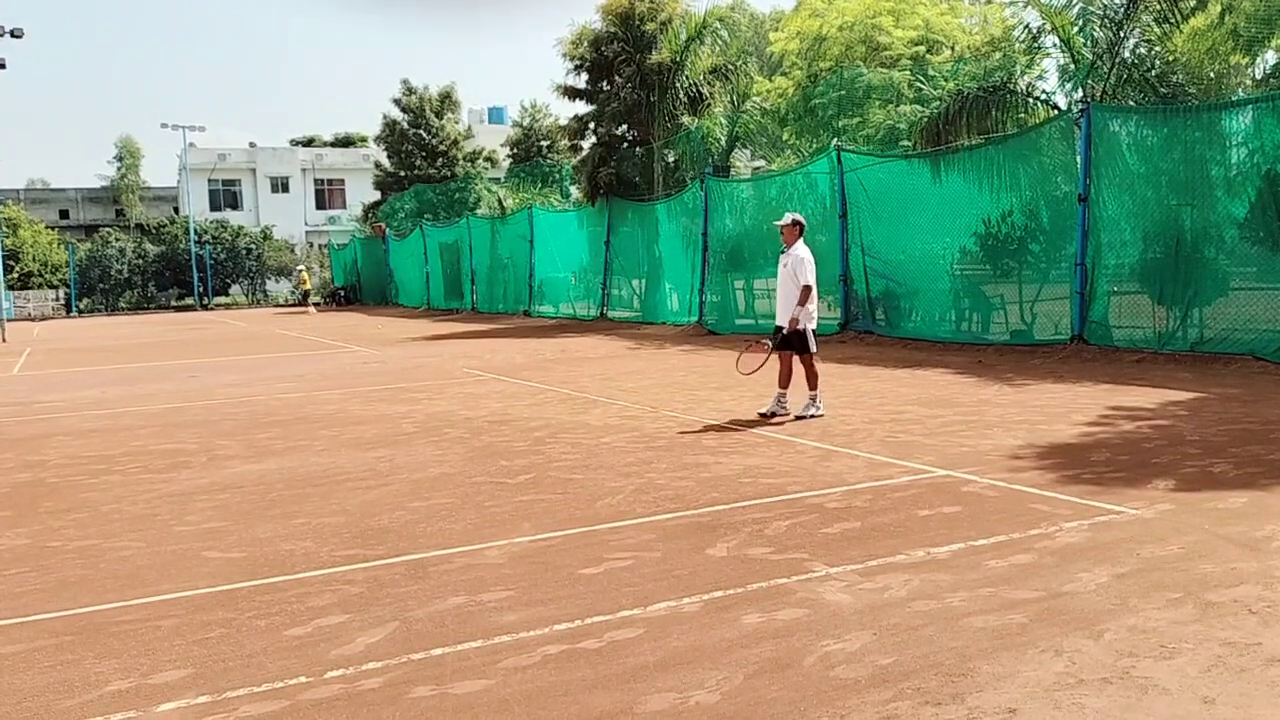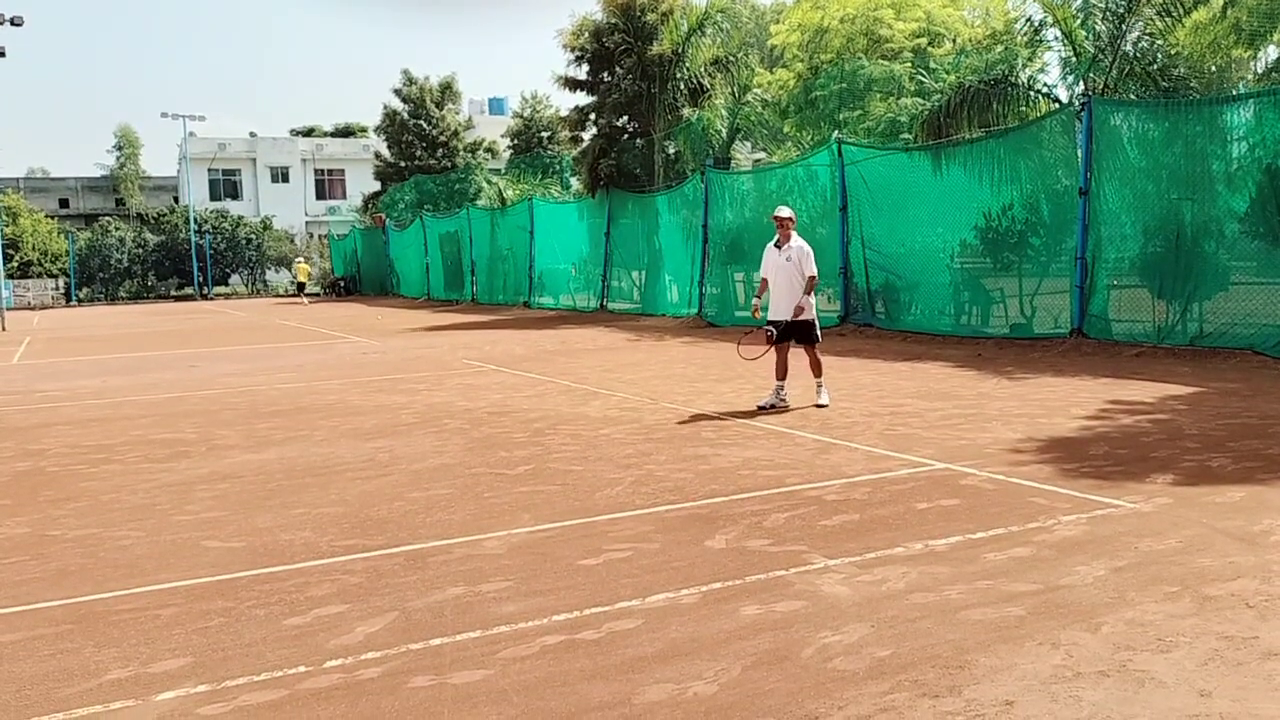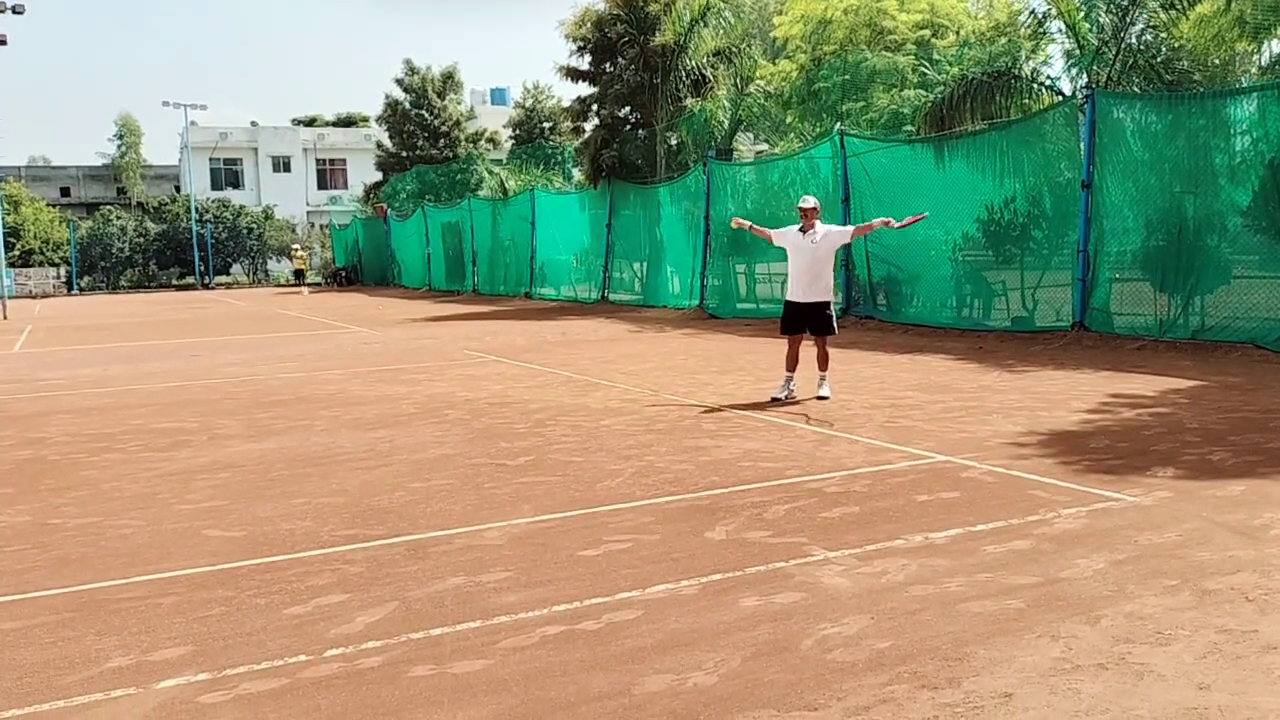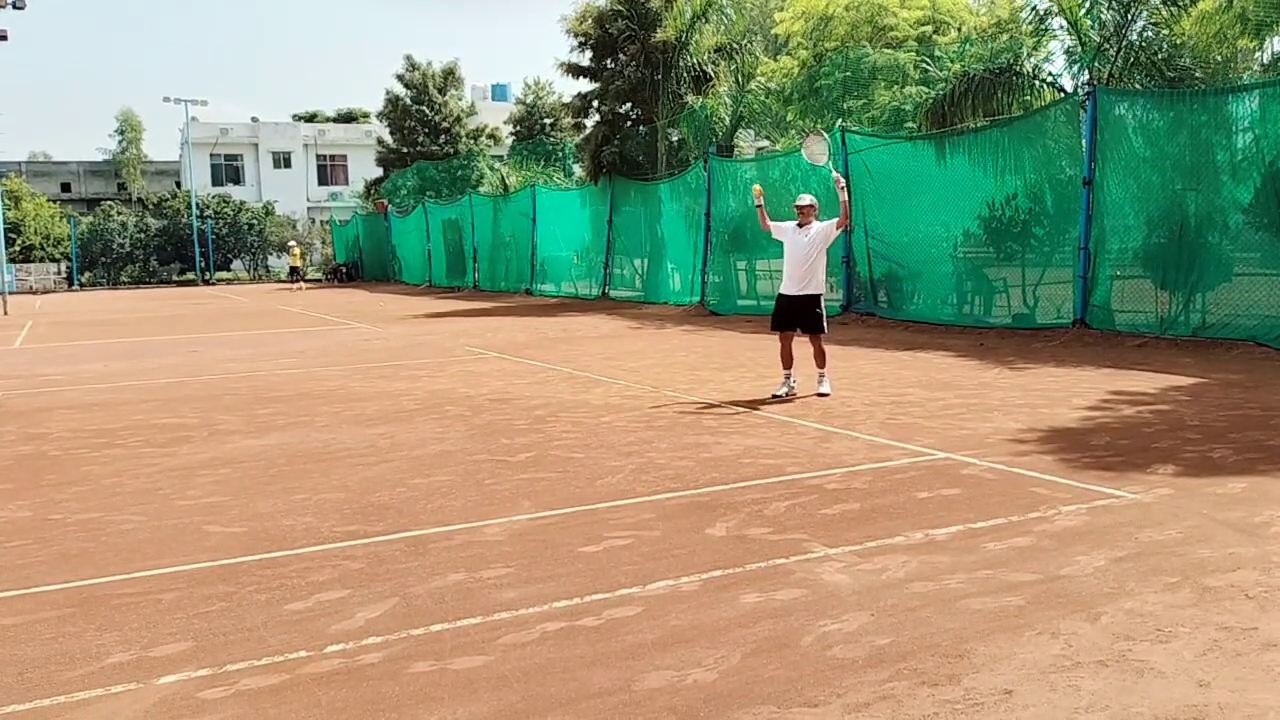
dt=1s
person 1, frame 1
left shoulder: (801, 256)
right shoulder: (787, 254)
left elbow: (807, 287)
left wrist: (796, 313)
left hip: (799, 321)
right hip: (785, 320)
left knee: (806, 360)
right knee: (784, 360)
left ankle: (815, 404)
right ankle: (781, 403)
person 1, frame 2
left shoulder: (802, 248)
right shoulder: (770, 249)
left elbow: (812, 277)
right elbow: (765, 278)
left wrist: (803, 301)
right wrist: (757, 299)
left hip: (802, 312)
right hip: (777, 313)
left knee: (811, 351)
right knee: (780, 352)
left ankle: (821, 389)
right ankle: (780, 395)
person 1, frame 3
left shoulder: (829, 233)
right shoulder: (791, 232)
left elbow: (856, 231)
right elbow: (768, 234)
left wrist: (878, 223)
right wrist: (748, 226)
left hip: (819, 299)
right hip: (794, 299)
left knee: (821, 343)
right knee: (793, 342)
left ankle: (823, 383)
right ankle: (788, 385)
person 1, frame 4
left shoulder: (823, 230)
right shoulder: (788, 228)
left elbow: (845, 219)
right elbow: (765, 225)
left wrist: (842, 191)
right wrist: (759, 201)
left hip: (811, 295)
right hip: (787, 294)
left knee: (816, 340)
right knee: (785, 339)
left ankle: (823, 379)
right ankle: (788, 381)
